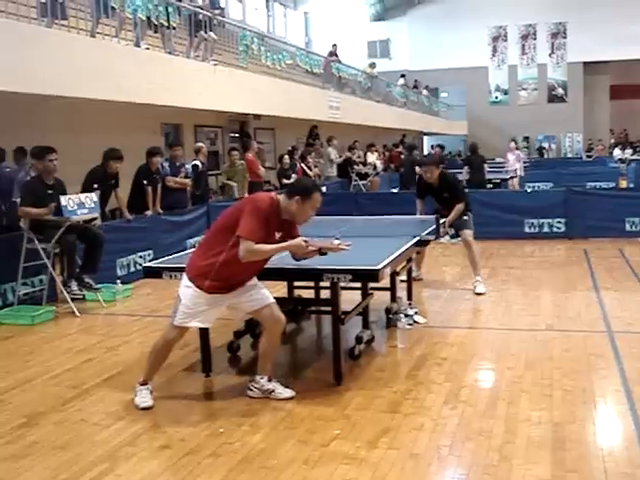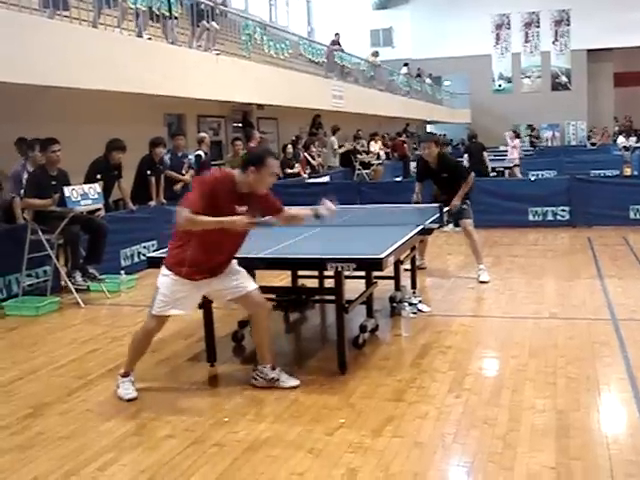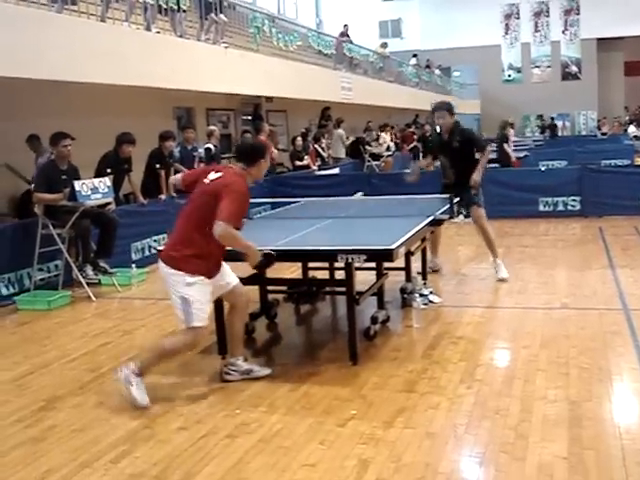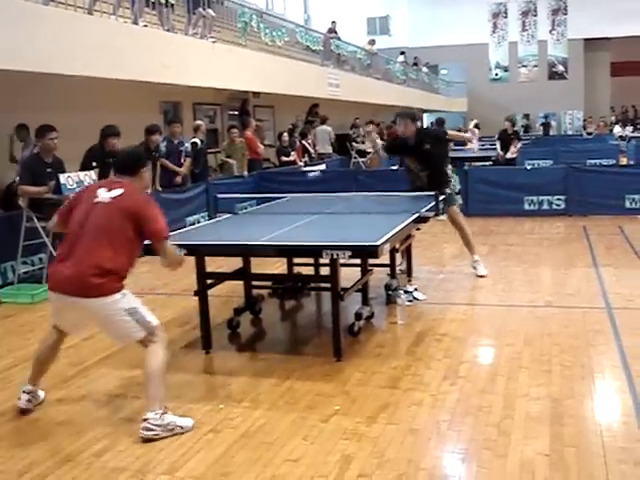
dt=0.7s
person 1, frame 1
left shoulder: (287, 217)
right shoulder: (259, 205)
left elbow: (298, 253)
right elbow: (246, 252)
left wrist: (323, 248)
right wrist: (287, 245)
left hip: (241, 281)
right hip: (204, 278)
left knee: (276, 321)
right knee: (174, 334)
left ankle: (261, 382)
right ankle: (144, 385)
person 1, frame 2
left shoulder: (258, 193)
right shoulder: (212, 182)
left elbow: (283, 215)
right elbow: (182, 221)
left wrist: (314, 212)
right wrist: (228, 222)
left hip: (222, 267)
right hip: (182, 268)
left knee: (261, 307)
right knee: (153, 325)
left ankle: (265, 371)
right ankle: (126, 375)
person 1, frame 3
left shoulder: (217, 171)
right shoulder: (237, 186)
left elbow: (176, 180)
right elbow: (221, 231)
right wrist: (250, 250)
left hip: (206, 259)
right hip: (185, 266)
left knee: (240, 298)
right knee: (195, 336)
left ankle: (235, 363)
right ankle: (135, 371)
person 1, frame 4
left shoulder: (87, 193)
right shoulder: (142, 202)
left elbow: (58, 224)
right elbow: (170, 255)
right wrist: (177, 261)
left hip: (59, 284)
right hip: (100, 290)
left knee: (59, 331)
right knee: (156, 340)
left ankle: (29, 392)
right ankle: (155, 418)
person 2, frame 1
left shoulder: (450, 179)
right shoulder: (422, 180)
left elbow: (460, 204)
right elbow: (420, 198)
left wrist: (447, 222)
right wrist: (420, 212)
left hip: (460, 211)
right hip: (440, 211)
left knee: (468, 239)
left ankle: (478, 280)
right ankle: (417, 271)
person 2, frame 2
left shoulder: (450, 162)
right shoulder: (421, 163)
left elbow: (470, 176)
right elbow: (420, 180)
left wrist: (459, 197)
right wrist: (417, 193)
left hip: (456, 200)
right hip: (439, 199)
left knee: (468, 228)
left ankle: (481, 268)
right ankle: (420, 260)
person 2, frame 3
left shoulder: (464, 134)
right shoulder: (436, 139)
left elbow: (485, 150)
right elbow: (432, 158)
left wrist: (478, 172)
right wrist: (419, 166)
left hip: (467, 185)
right hip: (448, 186)
left knee: (480, 222)
left ankle: (498, 263)
right ankle: (434, 260)
person 2, frame 4
left shoulder: (432, 135)
right shoulder: (397, 143)
left elbow: (447, 134)
left wrist: (465, 137)
left hip: (441, 185)
right hip: (418, 189)
left knee: (456, 219)
left ankle: (475, 259)
person 3, frame 1
left shoulder: (59, 183)
right shoulder: (31, 185)
right elbow: (22, 211)
right wrist: (46, 211)
left hip: (61, 222)
right hip: (42, 227)
left knee: (96, 235)
right knee: (69, 240)
left ankle: (83, 275)
right ankle: (70, 280)
person 3, frame 2
left shoulder: (63, 174)
right shoulder: (36, 175)
right elbow: (26, 203)
right wrist: (50, 202)
left hip: (65, 213)
right hip: (46, 217)
left knee: (100, 226)
right knee: (73, 231)
left ankle: (88, 266)
right ankle: (74, 271)
person 3, frame 3
left shoulder: (73, 169)
right shoulder: (46, 170)
right elbow: (37, 197)
right wrist: (61, 196)
left hip: (76, 207)
right hip: (57, 212)
left knee: (110, 220)
right knee: (84, 225)
left ankle: (99, 259)
right ankle: (85, 265)
person 3, frame 4
left shoulder: (59, 162)
right shoulder: (29, 163)
right elbow: (21, 190)
right wrist: (46, 189)
left hip: (59, 202)
right hip: (40, 205)
